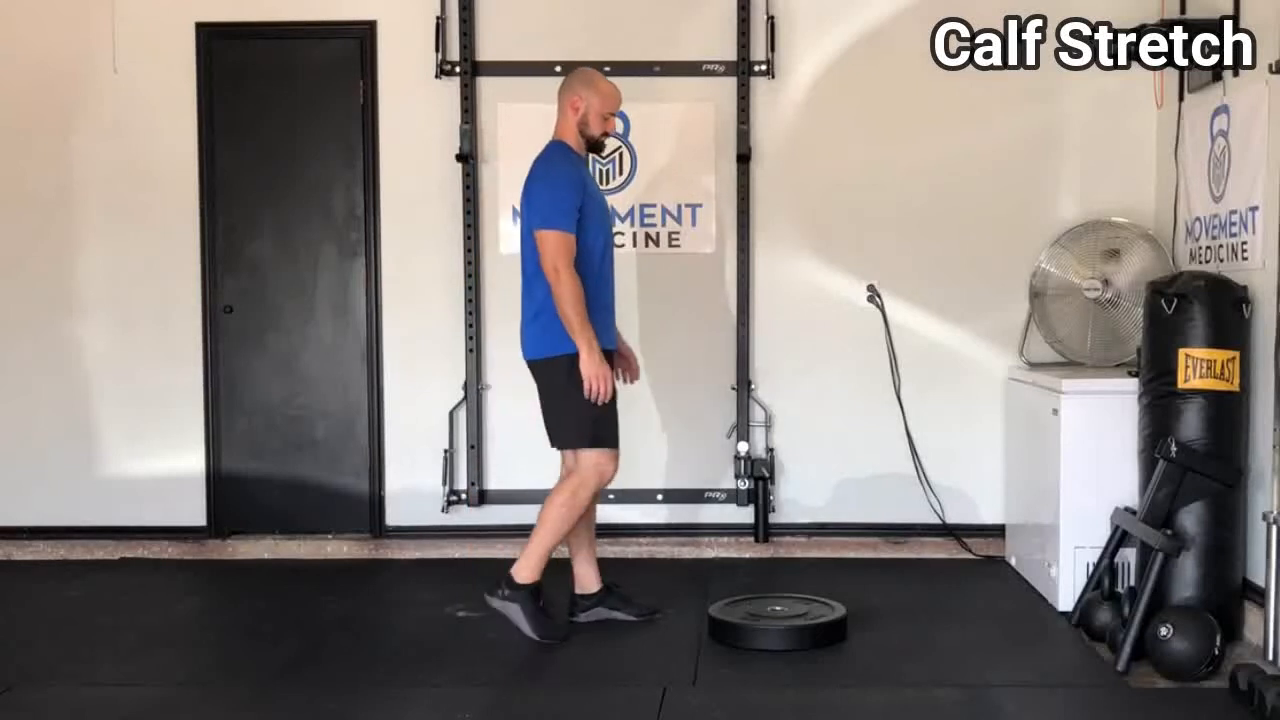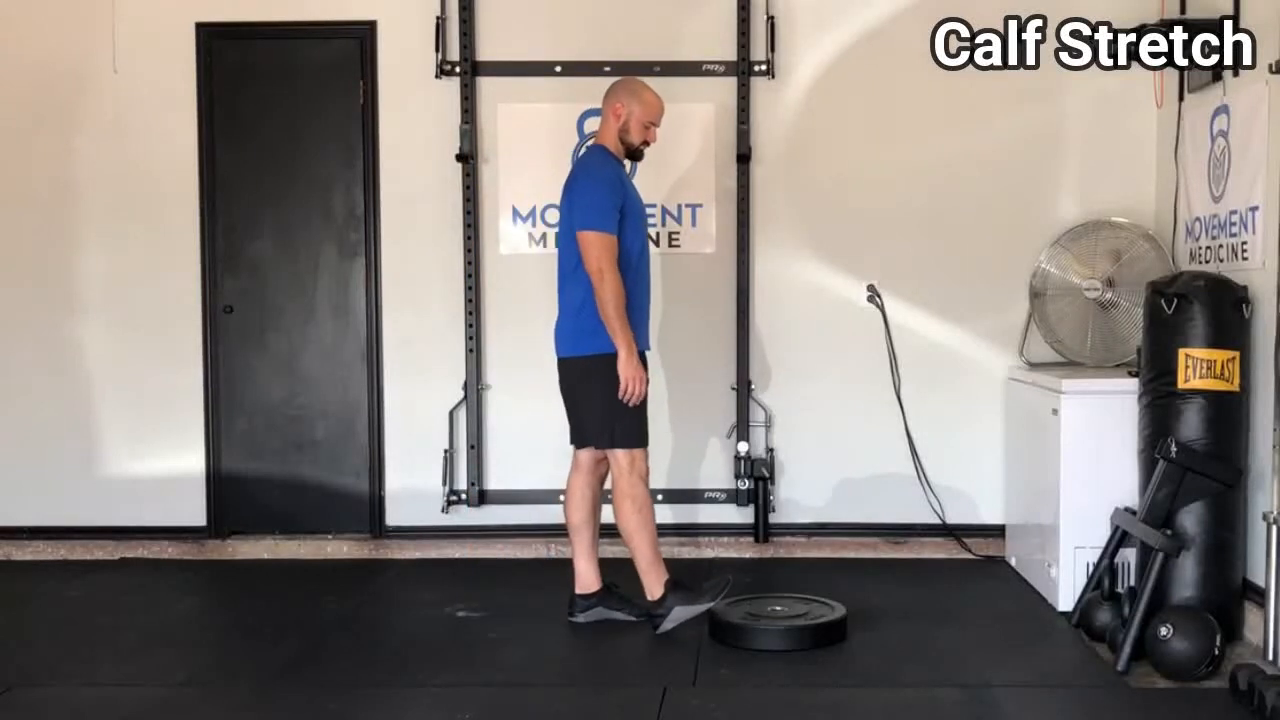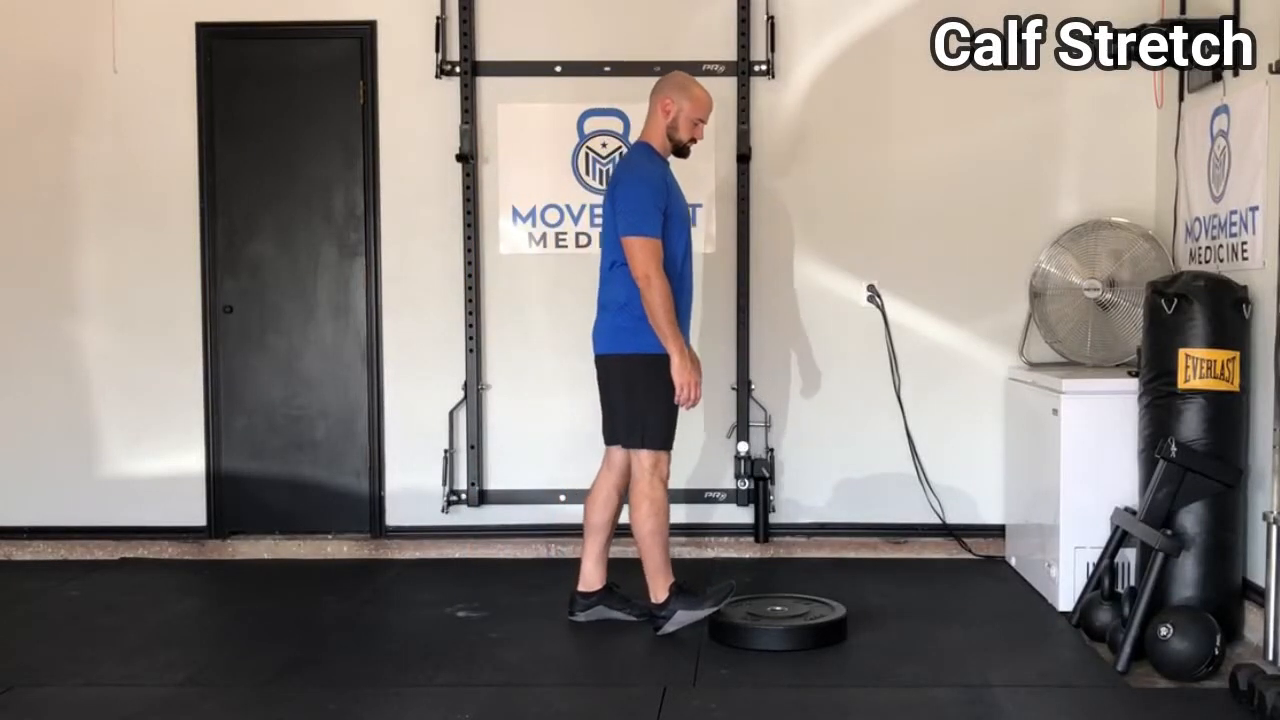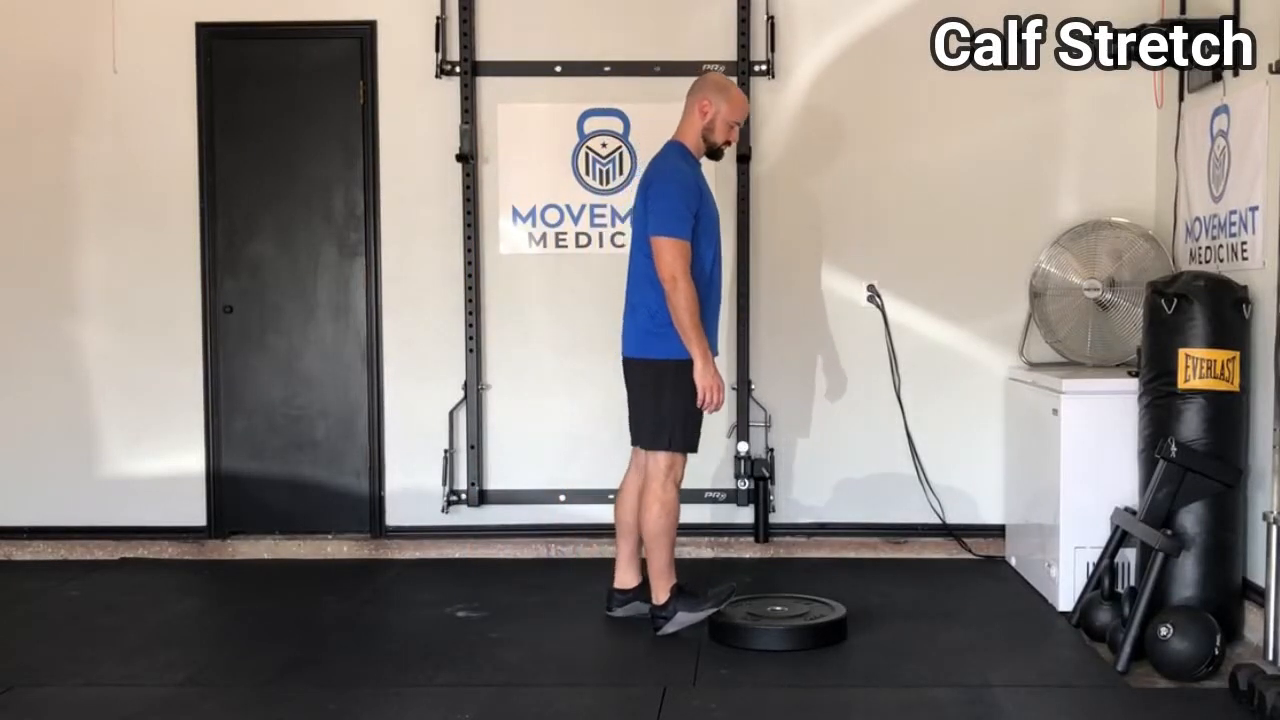
dt=0.7s
person 1, frame 1
left shoulder: (574, 171)
right shoulder: (556, 172)
right elbow: (559, 270)
left wrist: (613, 342)
right wrist: (591, 351)
left hip: (577, 346)
right hip: (567, 349)
left knee: (582, 465)
right knee: (594, 465)
left ankle: (590, 589)
right ankle: (520, 582)
person 1, frame 2
left shoulder: (606, 173)
right shoulder: (598, 174)
right elbow: (601, 270)
left wrist: (623, 348)
right wrist: (627, 351)
left hip: (594, 348)
right hip: (602, 349)
left knee: (590, 462)
right knee: (629, 467)
left ankle: (588, 591)
right ankle: (661, 595)
person 1, frame 3
left shoulder: (650, 171)
right shoulder: (642, 175)
right elbow: (647, 274)
left wrist: (680, 348)
right wrist: (677, 354)
left hip: (634, 347)
right hip: (639, 349)
left knee: (620, 465)
right knee: (650, 469)
left ankle: (590, 589)
right ankle: (666, 599)
person 1, frame 4
left shoulder: (678, 170)
right shoulder: (675, 175)
right elbow: (674, 276)
left wrist: (695, 354)
right wrist: (703, 358)
left hip: (656, 348)
right hip: (668, 352)
left knee: (645, 467)
right knee: (663, 471)
left ankle: (627, 586)
right ankle: (665, 600)
